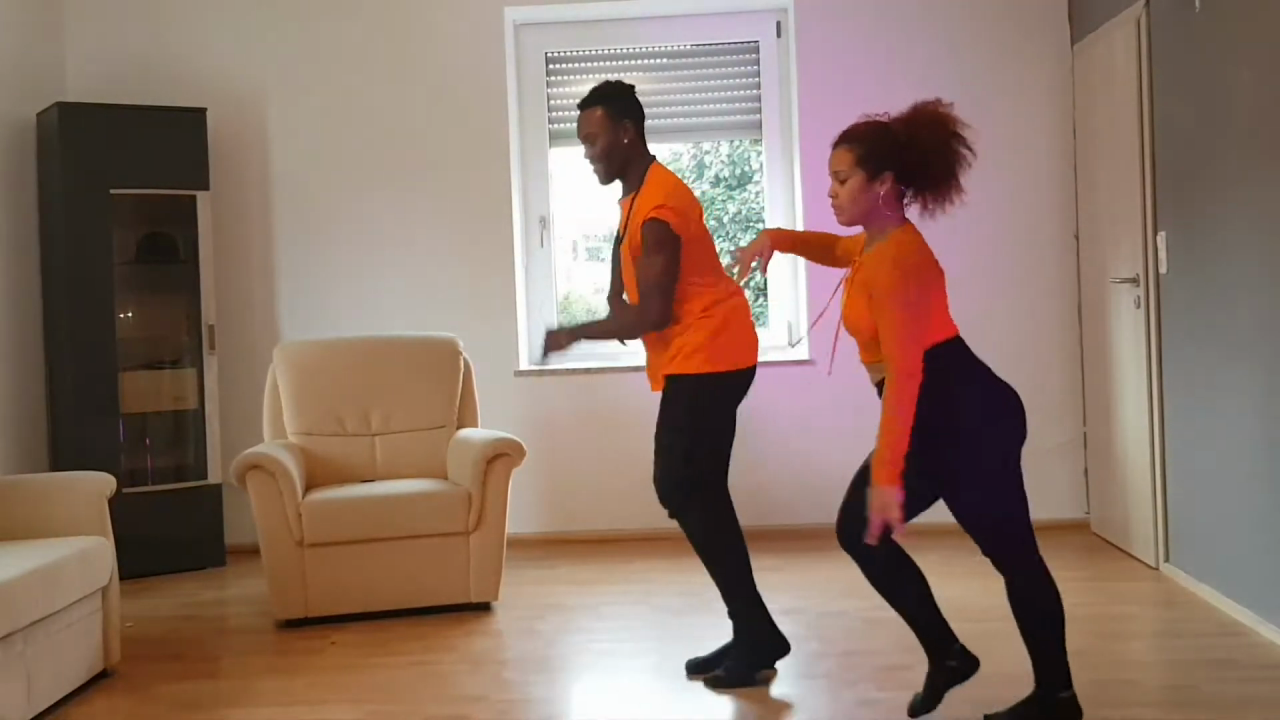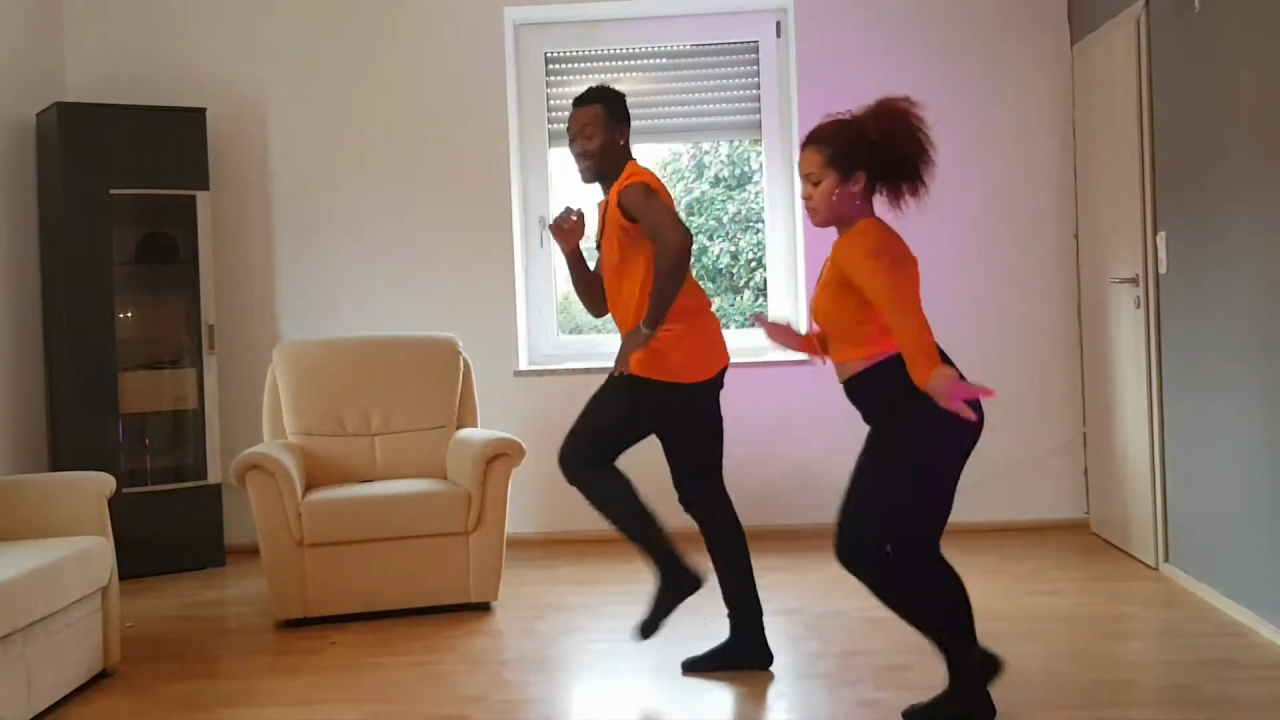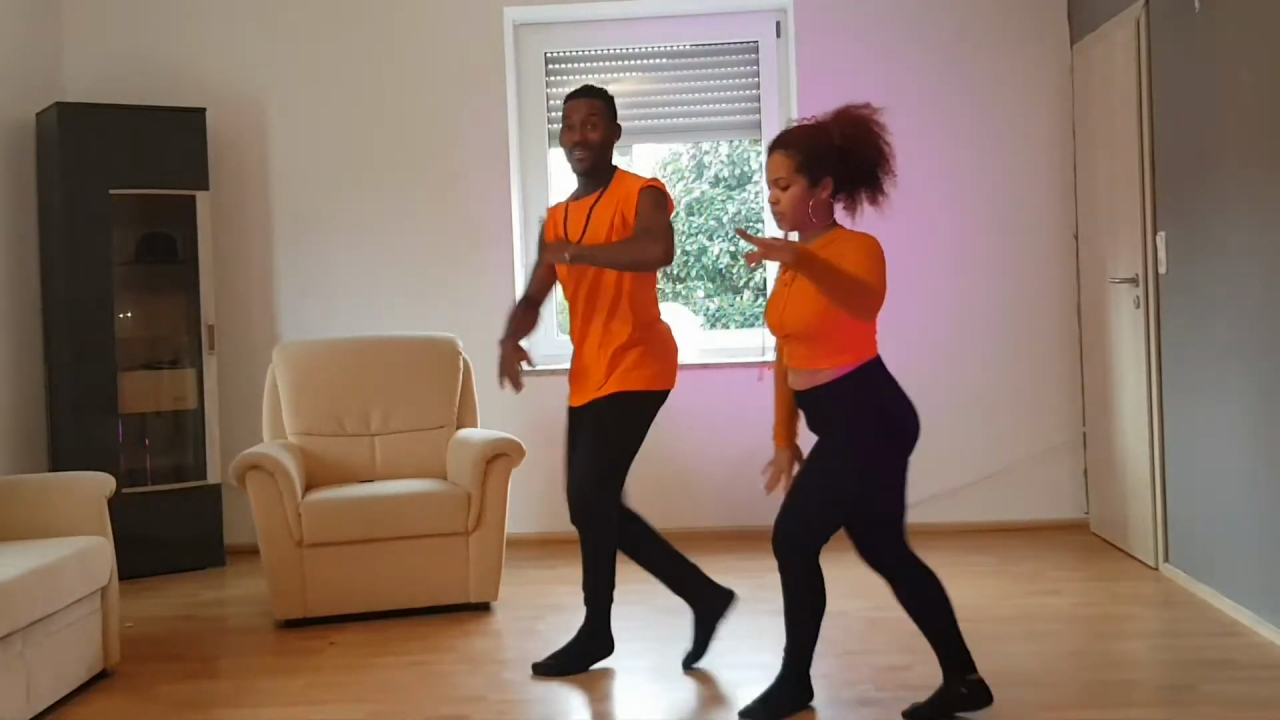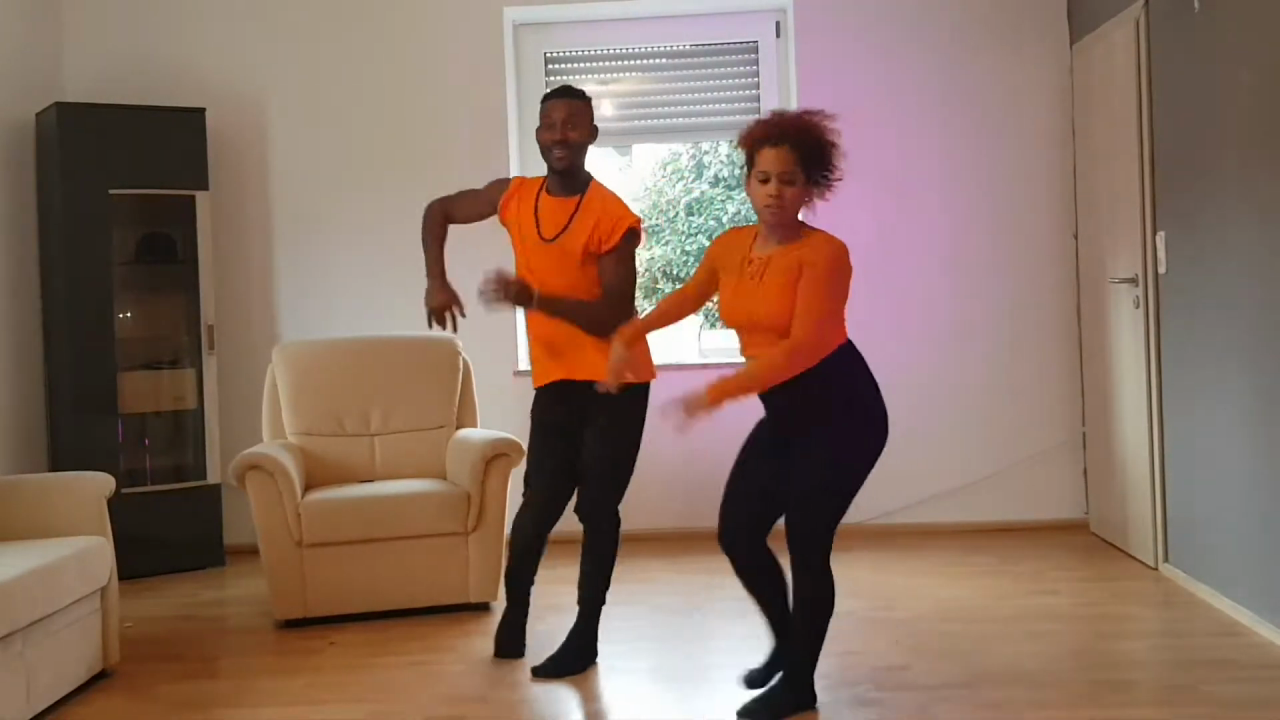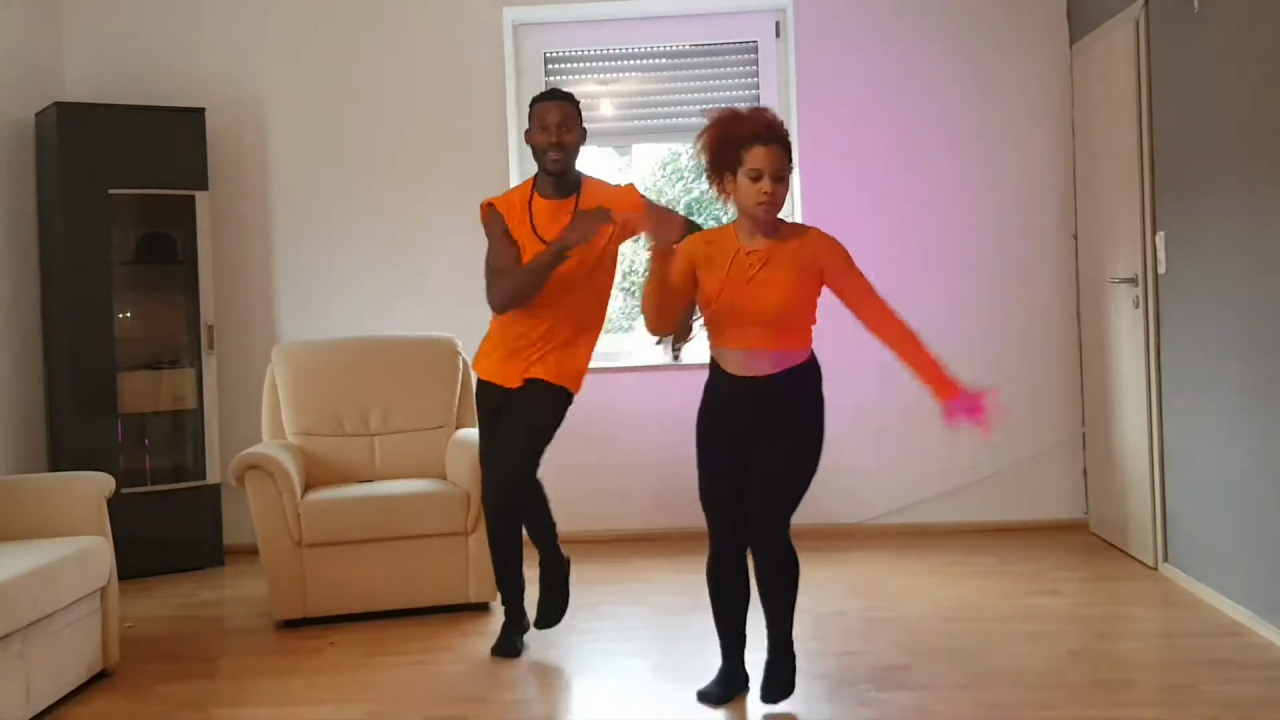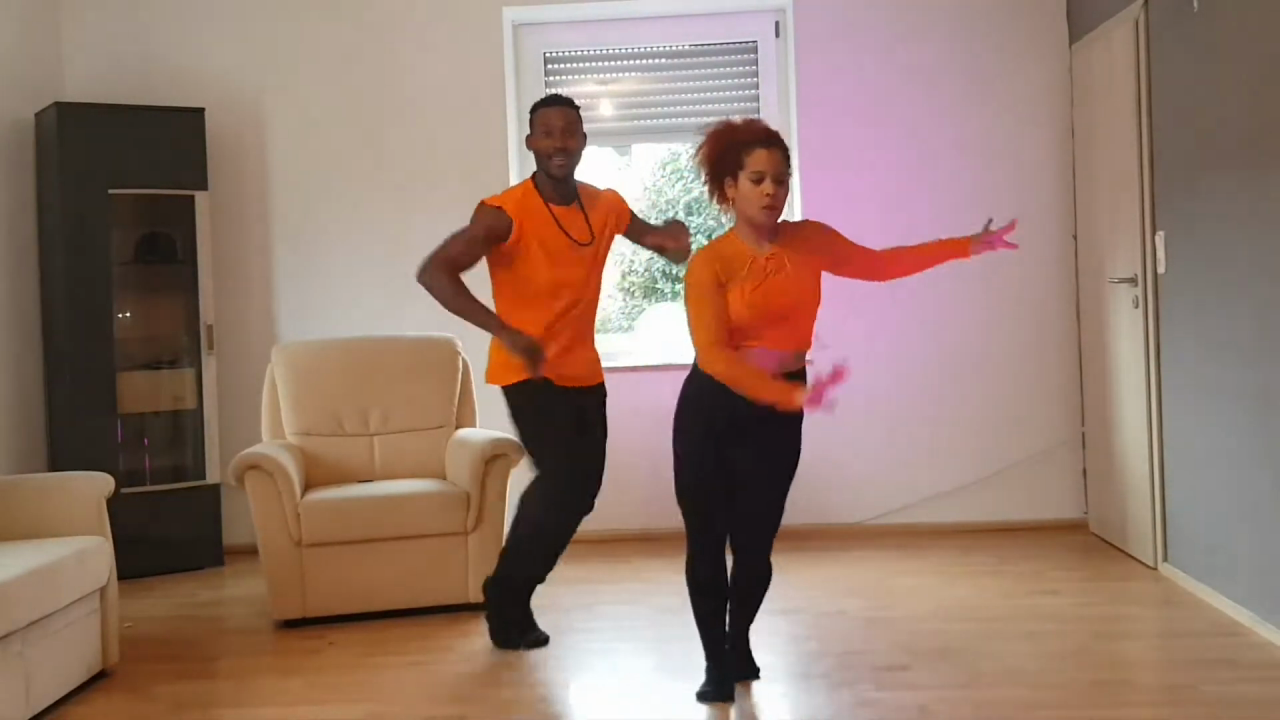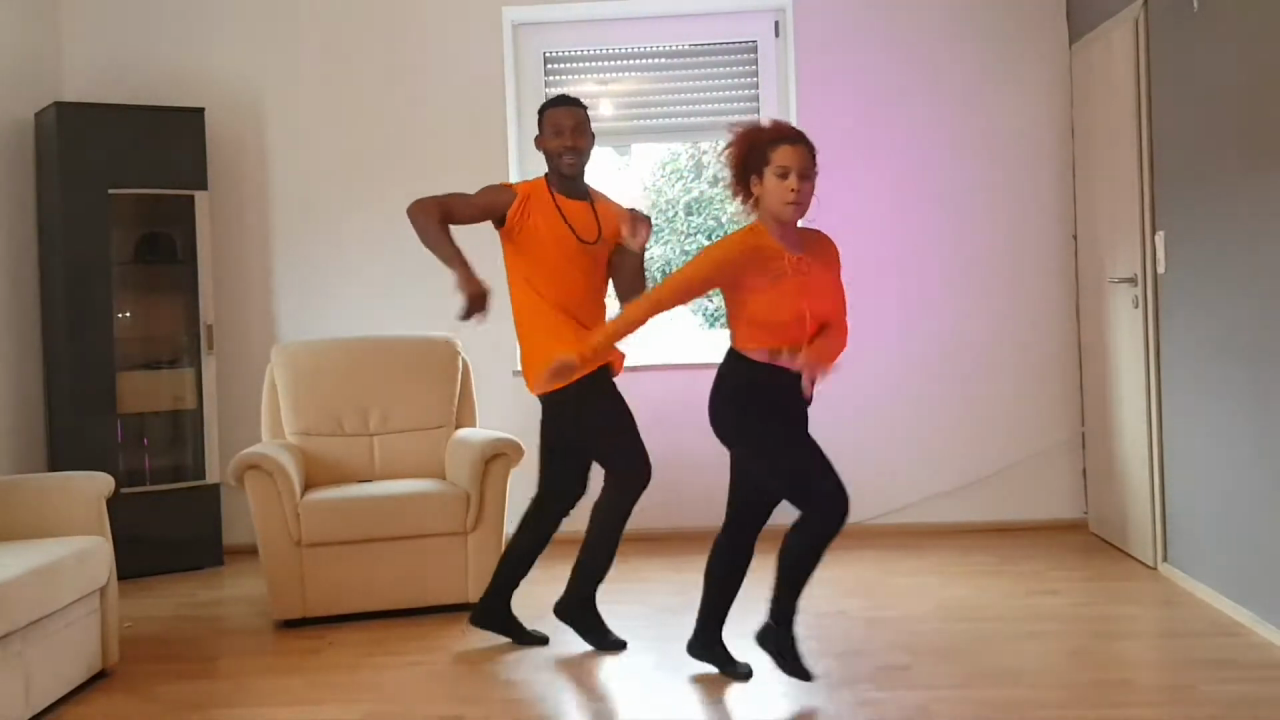
dt=0.2s
person 1, frame 1
left shoulder: (898, 261)
right shoulder: (875, 245)
left elbow: (905, 372)
right elbow: (833, 249)
left wrist: (886, 475)
right wrist: (776, 238)
left hip: (963, 416)
right hip: (934, 420)
left knee: (1012, 552)
right knee: (858, 531)
right ankle: (946, 655)
person 1, frame 2
left shoulder: (864, 245)
right shoulder: (870, 243)
left elbow: (905, 312)
left wrist: (930, 373)
right wrist: (801, 339)
left hip: (917, 412)
right hip: (916, 409)
left knee: (859, 548)
right knee: (912, 552)
left ankle: (968, 662)
person 1, frame 3
left shoulder: (856, 248)
right shoulder: (797, 263)
left elbow: (863, 303)
right elbow: (788, 357)
left wrist: (795, 260)
right wrist: (785, 442)
left hip: (864, 421)
right hip: (838, 422)
left knee: (794, 539)
right knee: (884, 553)
person 1, frame 4
left shoulder: (826, 254)
right shoulder: (730, 247)
left elbow: (802, 348)
right elbow: (683, 301)
left wrist: (718, 392)
right wrist: (628, 333)
left hip: (844, 411)
right hip: (787, 415)
left knee: (806, 545)
right knee: (738, 533)
right ankle: (788, 644)
person 1, frame 5
left shoulder: (811, 248)
right shoulder: (699, 250)
left elbow: (882, 319)
right elbow: (660, 324)
left wrist: (946, 387)
right wrist: (661, 260)
left hip: (787, 409)
right hip: (724, 405)
left knee: (765, 532)
right knee: (724, 541)
left ankle: (779, 653)
right ankle: (730, 666)
person 1, frame 6
left shoulder: (810, 241)
right shoulder: (709, 262)
left elbow: (881, 264)
right elbow: (714, 356)
left wrist: (968, 246)
right wrist: (791, 395)
left hip: (776, 416)
right hip: (711, 408)
left knee: (752, 543)
right knee: (704, 541)
left ankle: (738, 642)
right ankle: (718, 664)
person 1, frame 7
left shoulder: (822, 250)
right shoulder: (739, 251)
left elbow: (836, 328)
right elbow: (659, 298)
left wrist: (816, 358)
right wrist: (584, 352)
left hip: (788, 403)
right hip: (748, 402)
left knee: (745, 525)
right knee: (828, 504)
left ankle: (708, 637)
right ankle: (779, 625)
person 2, frame 1
left shoulder: (658, 206)
right shoulder: (635, 194)
left elbow: (654, 314)
left wrist: (578, 333)
right wrist: (618, 306)
left hip: (709, 357)
right hip: (690, 360)
left knee: (680, 491)
right knee: (698, 494)
left ankle: (758, 632)
right ankle: (751, 635)
person 2, frame 2
left shoulder: (634, 190)
right shoulder: (616, 204)
left elbow: (678, 239)
right elbow: (600, 303)
left wrist: (645, 328)
right wrist: (572, 251)
left hip: (665, 362)
right hip: (691, 363)
left knee: (580, 458)
right knee: (703, 495)
left ankle: (671, 571)
right ankle: (748, 638)
person 2, frame 3
left shoulder: (643, 194)
right shoulder: (556, 219)
left elbow: (658, 252)
right elbow: (535, 297)
left wrist: (578, 251)
right wrist: (511, 339)
left hip: (635, 373)
right hip: (593, 376)
left knee: (589, 498)
right knee: (592, 501)
left ankle: (594, 633)
right ankle: (703, 596)
person 2, frame 4
left shoulder: (615, 219)
right shoulder: (512, 196)
left elbow: (612, 320)
right elbow: (437, 211)
left wrist: (532, 298)
right wrist: (436, 280)
left hip: (618, 377)
right hip: (556, 375)
left knee: (598, 502)
right knee: (542, 499)
left ankle: (584, 633)
right ankle: (516, 608)
person 2, frame 5
left shoulder: (618, 202)
right shoulder: (500, 212)
left elbow: (689, 238)
right elbow: (501, 298)
right wrist: (566, 243)
left hip: (554, 371)
right hip: (497, 368)
left knee: (513, 476)
right knee: (496, 493)
left ankle: (553, 563)
right ankle: (513, 614)
person 2, frame 6
left shoulder: (607, 207)
right shoulder: (504, 212)
left elbow: (664, 243)
right elbow: (432, 273)
left wrist: (674, 242)
right wrist: (504, 331)
left hip: (584, 372)
right hip: (528, 373)
left knee: (581, 490)
right knee: (567, 478)
left ankle: (512, 600)
right ankle: (506, 592)
person 2, frame 7
left shoulder: (611, 213)
right shoulder: (515, 200)
left elbow: (633, 300)
right elbow: (423, 210)
left wrist: (635, 249)
right wrist: (464, 273)
left hip: (591, 366)
right hip: (562, 366)
left knee: (561, 492)
right knee: (630, 469)
left ankle: (494, 604)
right ankle: (579, 598)
